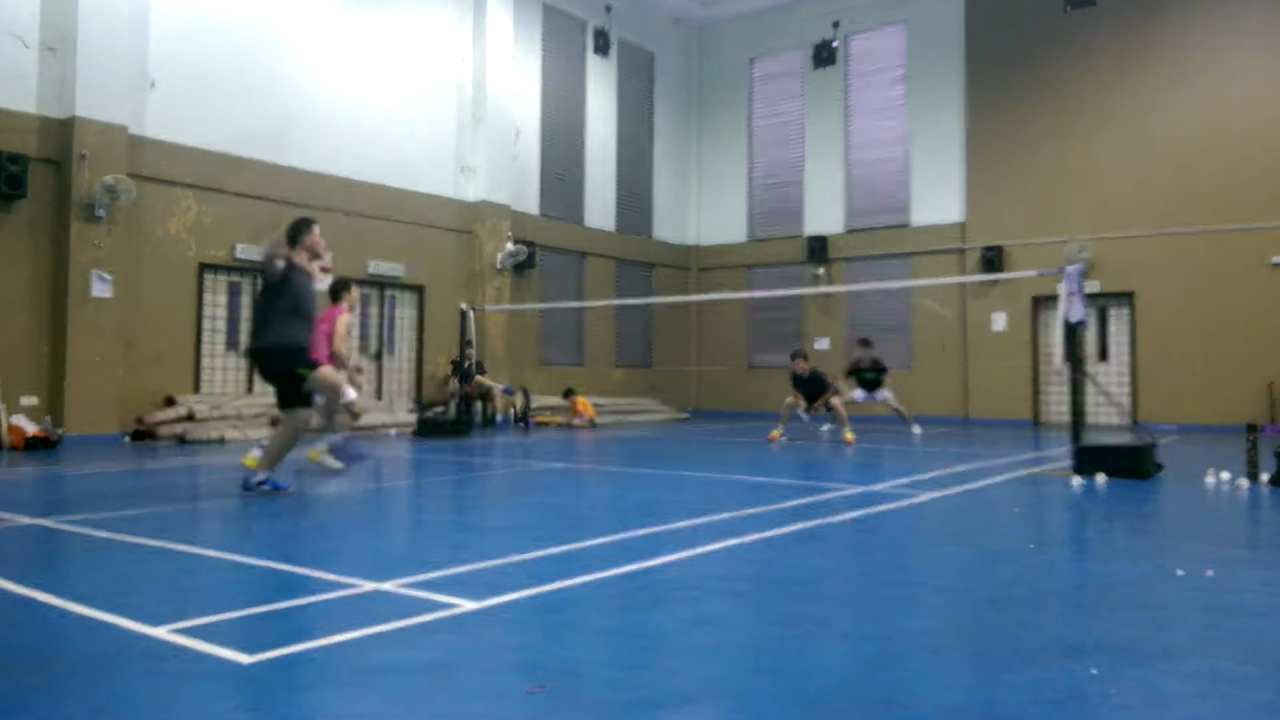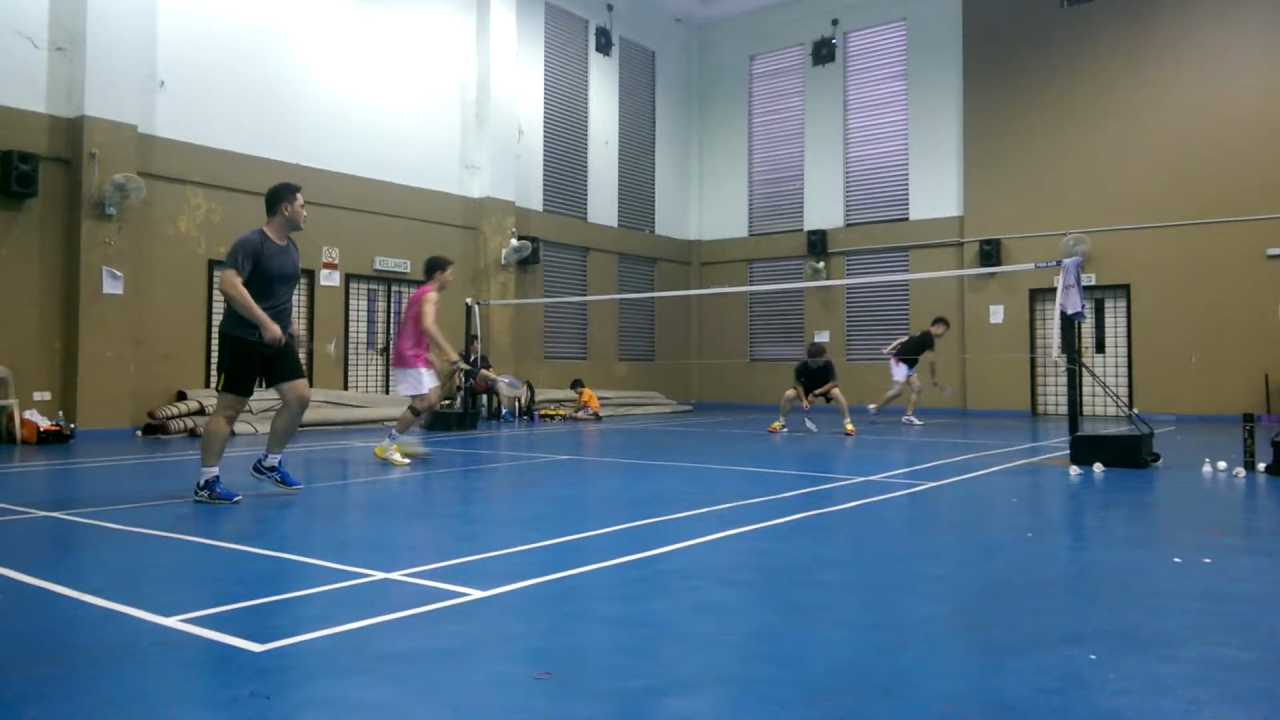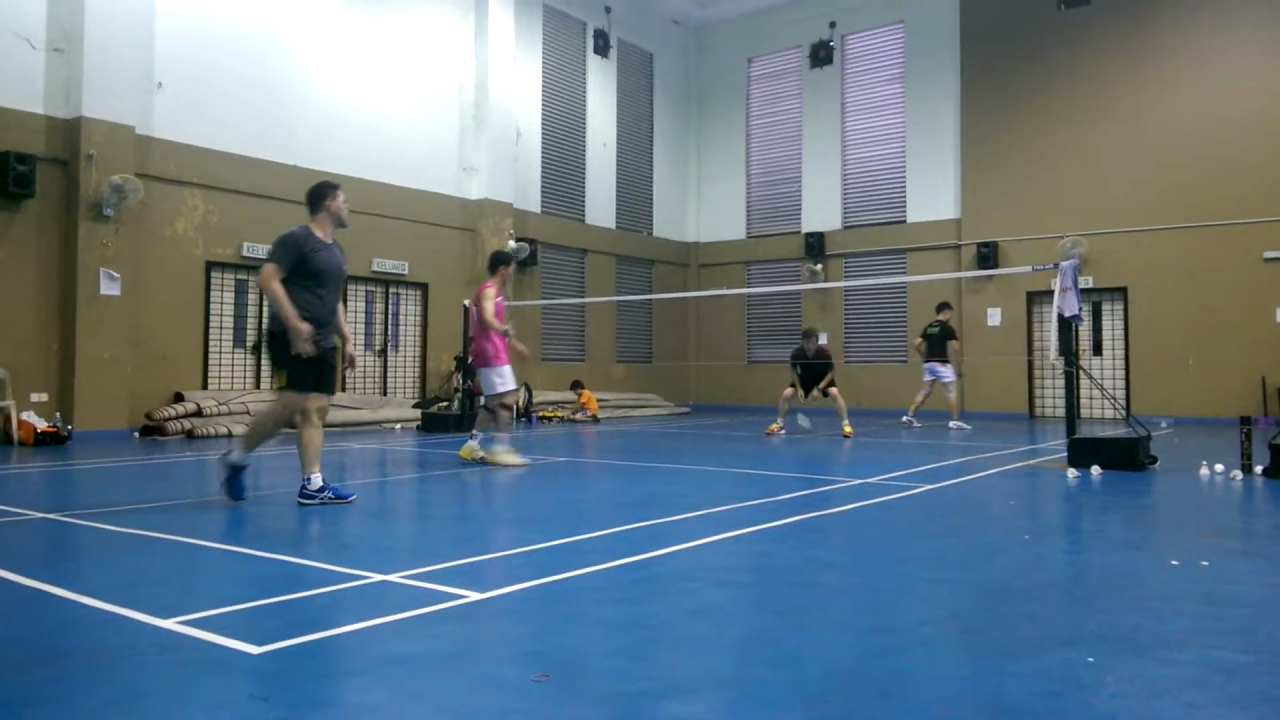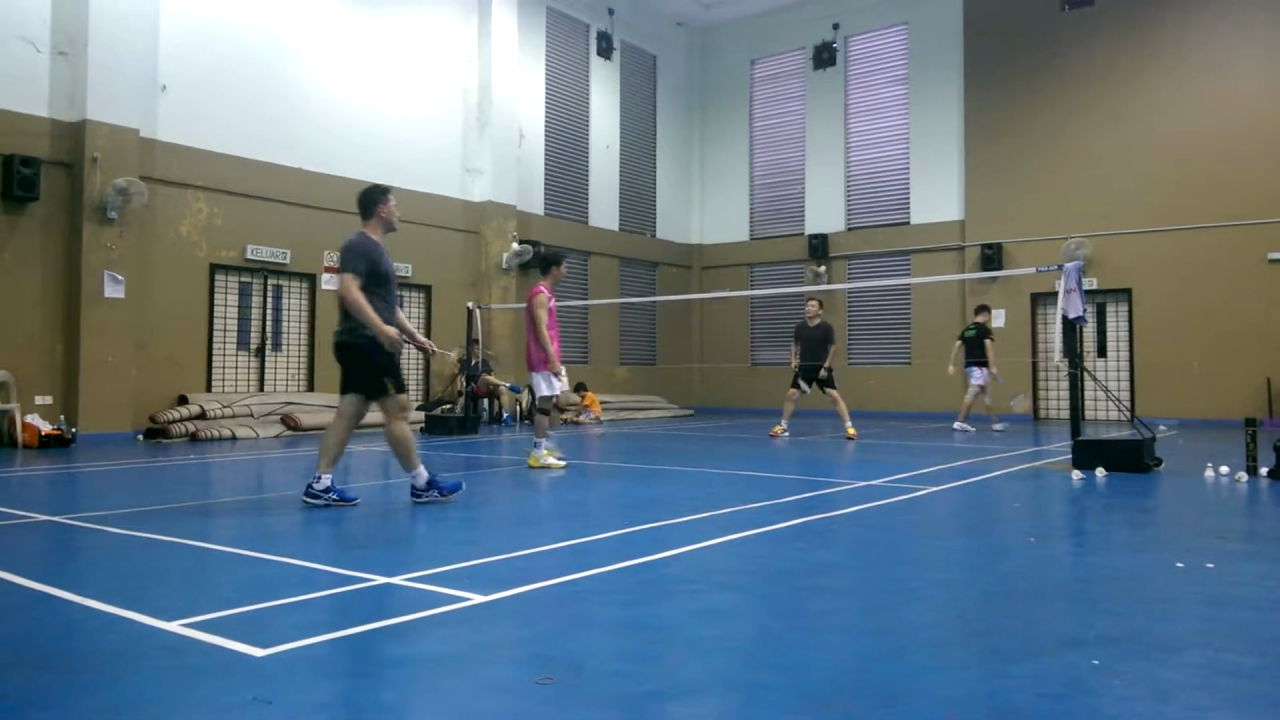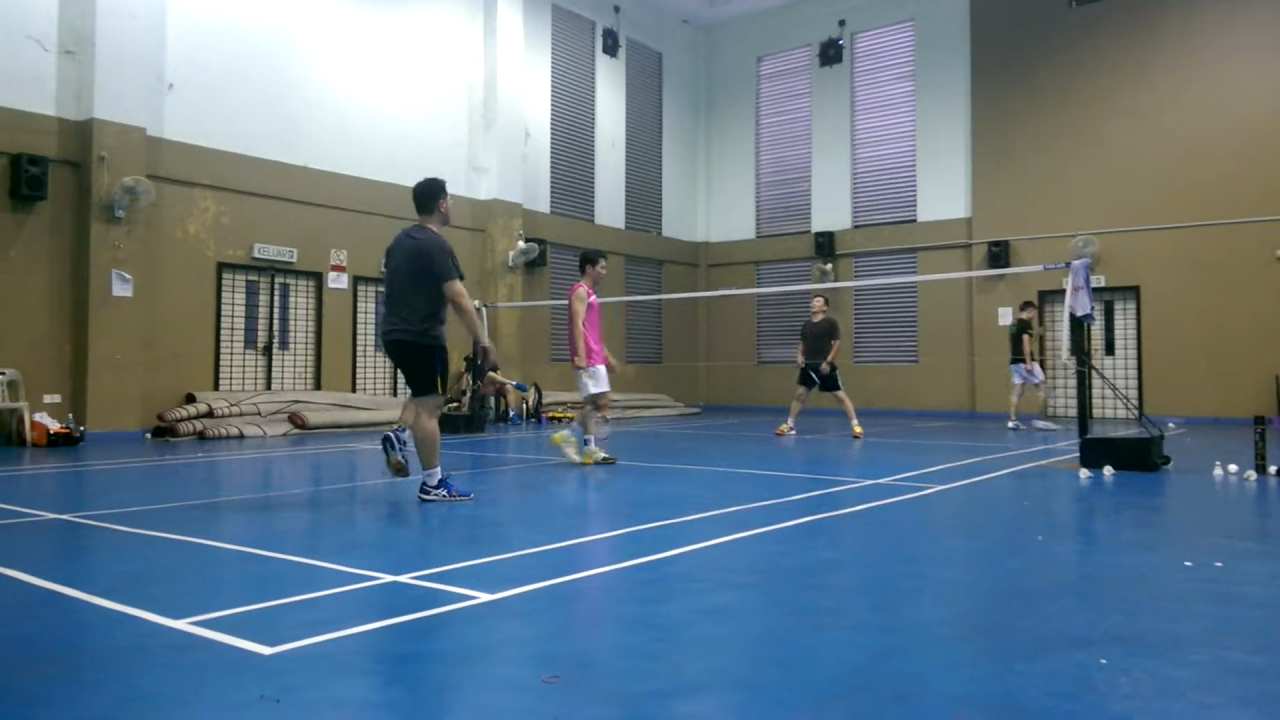
dt=0.5s
person 1, frame 1
left shoulder: (303, 274)
right shoulder: (287, 268)
right elbow: (273, 262)
right wrist: (278, 254)
left hip: (292, 351)
right hip: (274, 350)
left knee: (298, 420)
right knee: (333, 383)
left ankle: (257, 476)
person 1, frame 2
left shoulder: (291, 248)
right shoulder: (250, 244)
right elbow: (228, 285)
left wrist: (287, 326)
right wrist: (264, 323)
left hip: (277, 339)
right hip: (242, 338)
left knee: (299, 397)
right knee: (229, 409)
left ankle: (269, 462)
right ankle: (206, 482)
person 1, frame 3
left shoulder: (337, 251)
right shoulder: (296, 239)
right elbow: (268, 279)
left wrist: (346, 341)
right wrist: (294, 323)
left hip: (321, 342)
right hip: (291, 339)
left knee: (316, 412)
right knee: (290, 406)
left ankle: (313, 484)
right ankle: (237, 457)
person 1, frame 4
left shoulder: (377, 250)
right shoulder: (359, 246)
left elbow: (388, 304)
right elbow: (347, 291)
left wrist: (415, 335)
right wrist: (380, 328)
left hip: (365, 345)
right hip: (365, 343)
left knee: (348, 414)
right knee: (397, 411)
left ankle: (320, 485)
right ankle: (422, 483)
person 1, frame 5
left shoulder: (399, 241)
right shoulder: (437, 246)
right elbow: (458, 298)
right wrist: (481, 339)
left hip: (395, 334)
right hip: (422, 338)
left knee: (424, 397)
right knee: (430, 407)
left ankle: (397, 435)
right ankle: (433, 483)
person 2, frame 1
left shoulder: (326, 315)
right shoulder: (344, 315)
right elbow: (337, 348)
left wrist: (348, 368)
right wrist: (350, 372)
right hip: (322, 370)
right knee: (355, 408)
left ankle: (258, 452)
right ankle: (324, 449)
person 2, frame 2
left shoulder: (421, 293)
right shoulder: (430, 294)
right elbow: (427, 326)
left wrist: (426, 355)
right wrist: (449, 352)
left hip: (414, 356)
right hip: (411, 357)
left knee: (435, 396)
right knee: (422, 403)
right ankle: (388, 446)
person 2, frame 3
left shoulder: (493, 291)
right shoulder: (488, 290)
right elbow: (487, 318)
left wrist: (514, 344)
right wrist: (504, 329)
left hip: (491, 355)
right hip: (492, 356)
left knee: (492, 402)
right knee: (508, 399)
left ankle: (471, 446)
right ankle: (500, 449)
person 2, frame 4
left shoulder: (546, 293)
right shoulder: (540, 294)
right elbow: (541, 330)
right wrist: (553, 359)
left hip: (550, 359)
right hip: (543, 360)
left knee: (556, 403)
right knee: (546, 404)
left ankle: (546, 446)
right ankle: (538, 453)
person 2, frame 5
left shoulder: (590, 293)
right shoulder: (580, 291)
right elbow: (578, 327)
left wrist: (608, 356)
right wrist: (581, 354)
left hip: (594, 357)
right hip: (586, 357)
left knee: (591, 402)
right knee: (601, 401)
left ankle: (590, 449)
right ankle: (567, 435)
